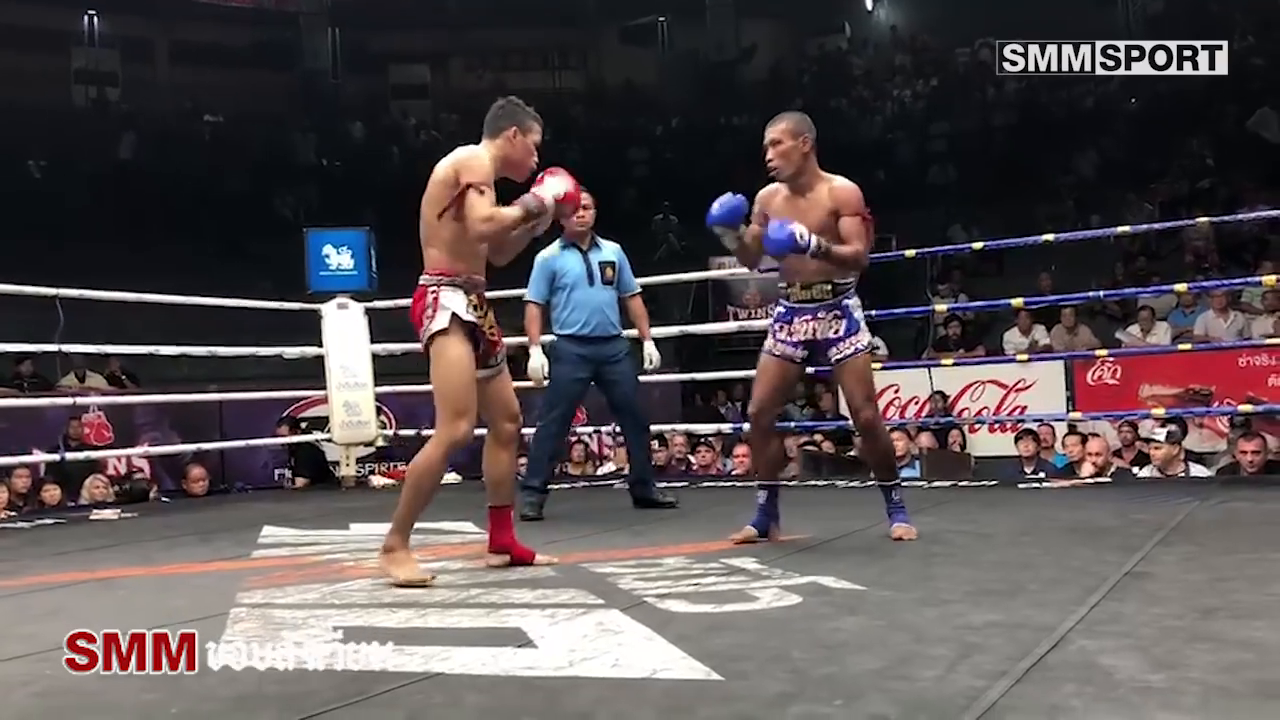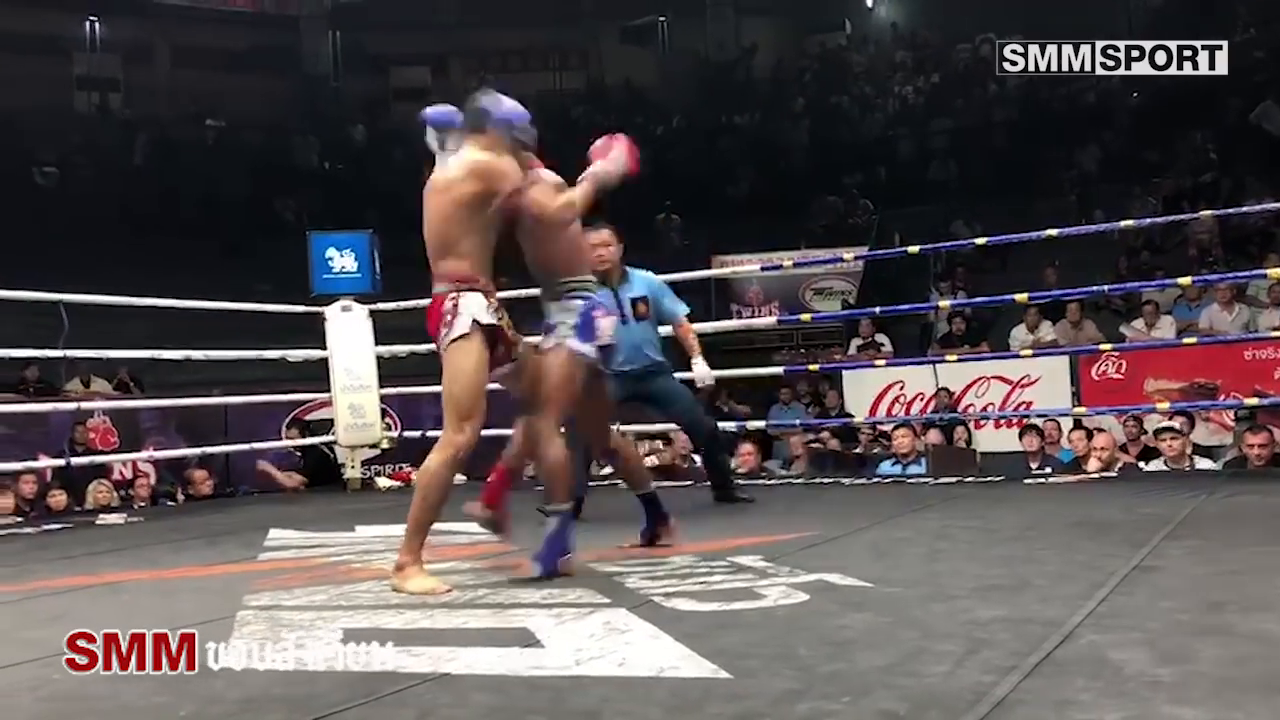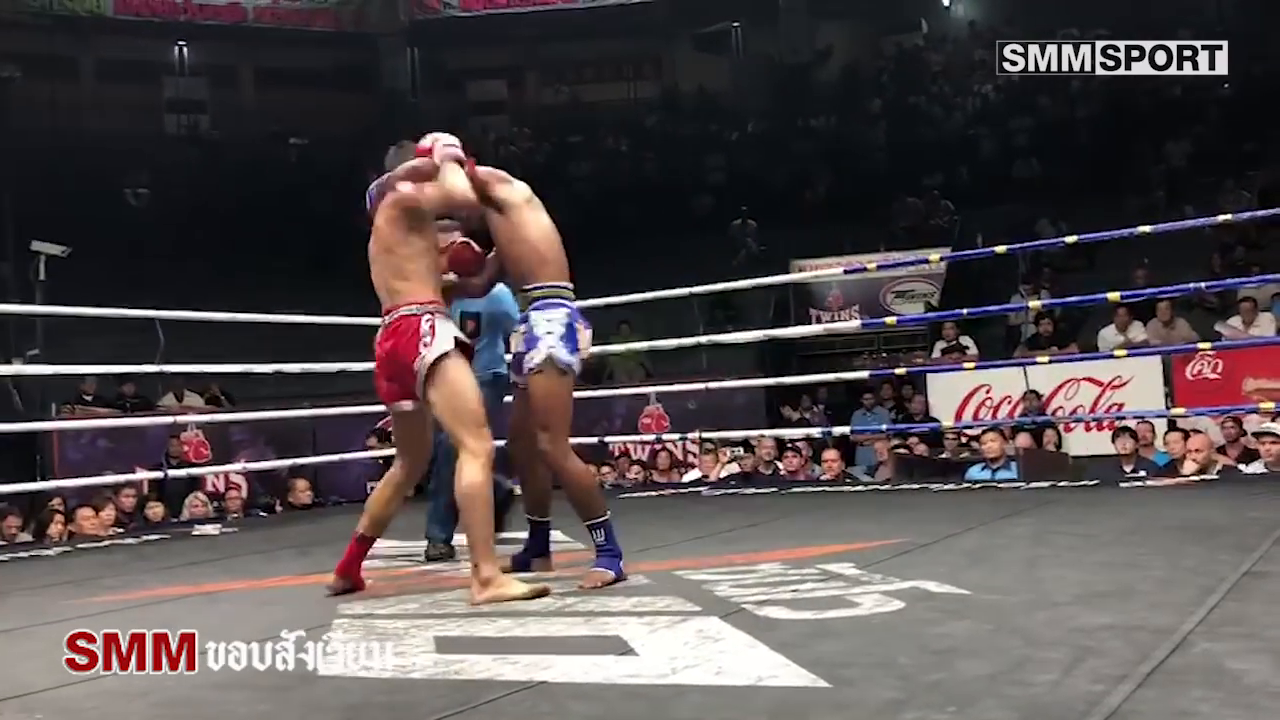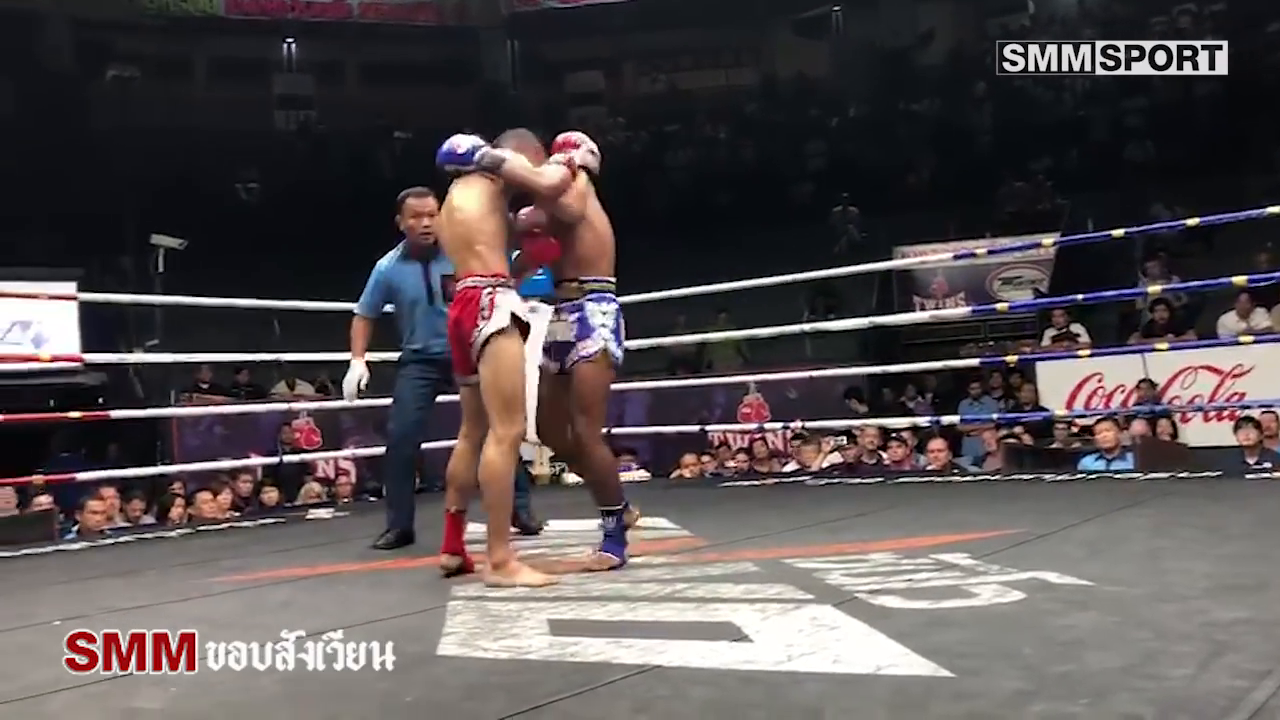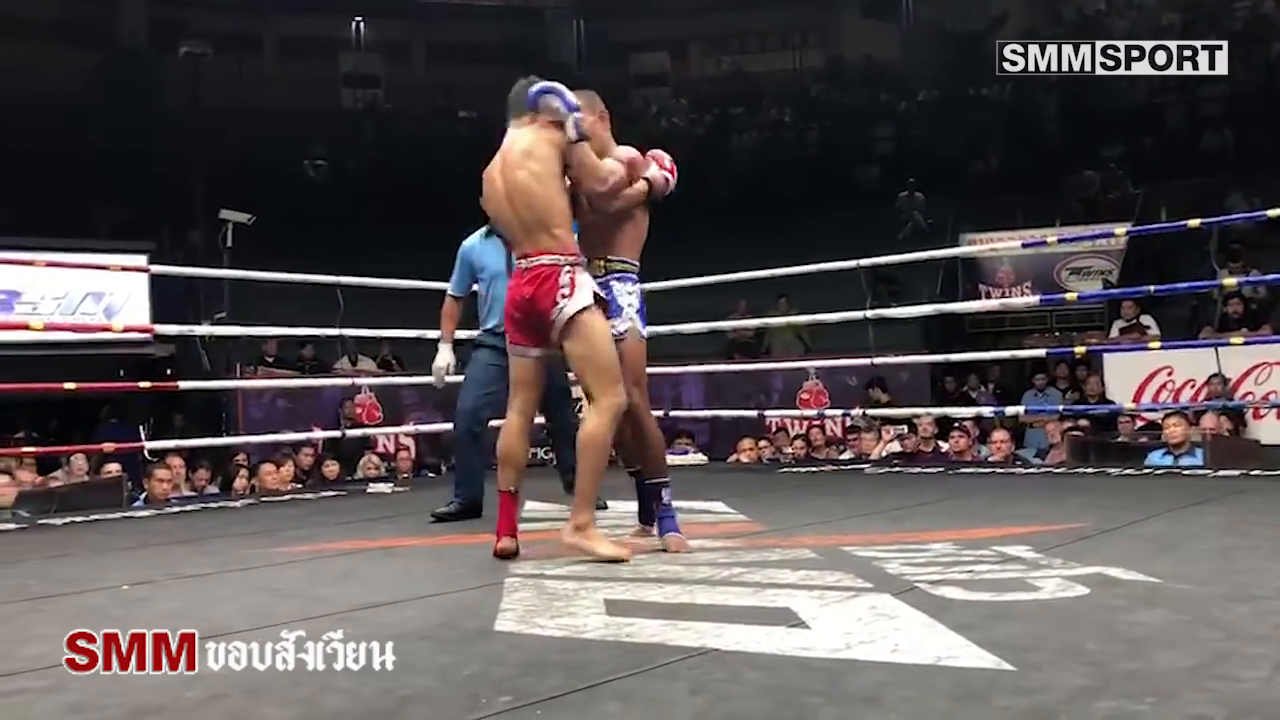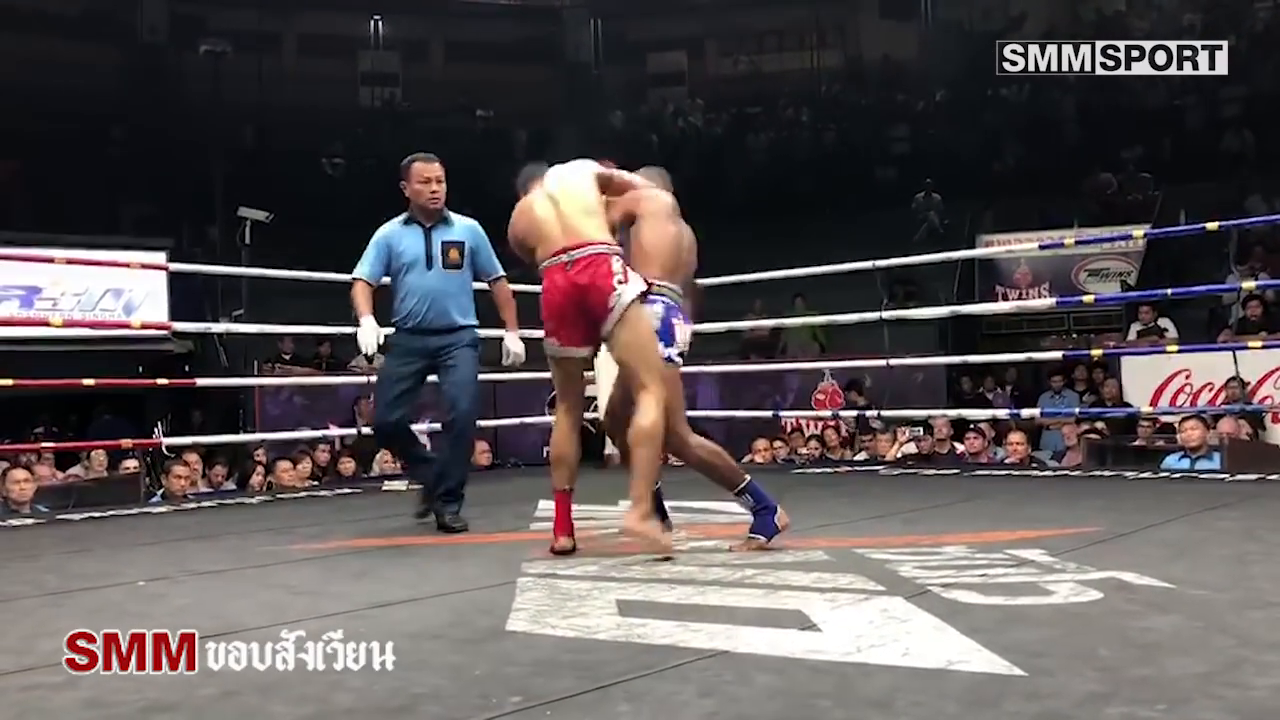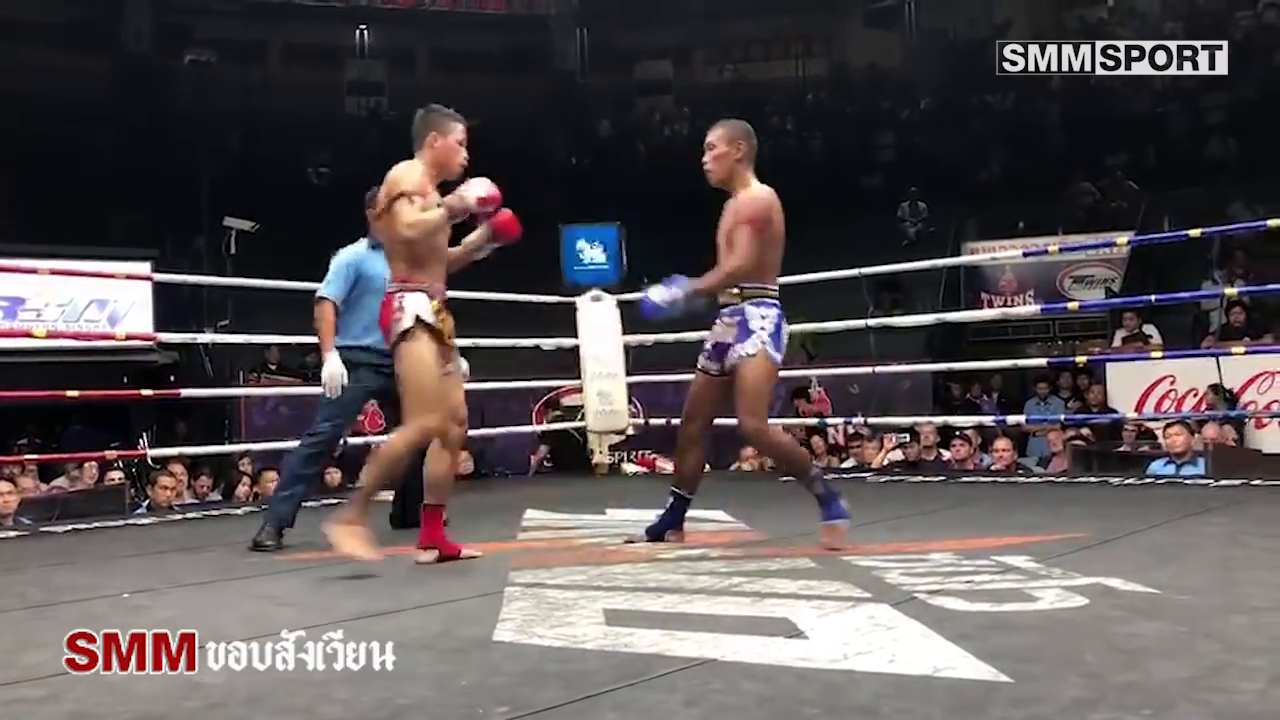
dt=0.7s
person 1, frame 1
left shoulder: (477, 172)
right shoulder: (472, 159)
left elbow: (496, 253)
right elbow: (484, 224)
left wrist: (537, 216)
right wrist: (538, 204)
left hip: (471, 306)
right hip: (446, 303)
left knee: (505, 423)
right knee: (455, 430)
left ankle: (502, 543)
right ankle: (395, 546)
person 1, frame 2
left shoulder: (452, 165)
right shoulder: (488, 164)
left hip: (474, 308)
right hip: (464, 308)
right knee: (460, 436)
right ankle: (407, 563)
person 1, frame 3
left shoulder: (386, 228)
right shoulder: (402, 197)
right elbow: (460, 197)
right wrist: (450, 161)
left hip: (393, 341)
right hip: (425, 332)
left knee: (409, 464)
right knee: (476, 447)
left ankle: (348, 570)
right ankle: (486, 576)
person 1, frame 4
left shoulder: (453, 200)
right shoulder: (488, 169)
left wrist: (526, 259)
left hip: (464, 308)
right hip: (489, 302)
left knee: (473, 432)
right knee: (507, 430)
left ankle: (452, 548)
right ankle: (500, 559)
person 1, frame 5
left shoulder: (489, 173)
right shoulder: (548, 135)
right elbow: (599, 183)
left hip: (521, 285)
right hip: (561, 279)
left knee: (520, 410)
right knee: (609, 399)
left ankle: (506, 531)
right ankle: (581, 523)
person 1, frame 6
left shoulder: (518, 218)
right shoulder: (581, 169)
right elbow: (643, 190)
left hip: (558, 287)
right hip: (605, 271)
left knee: (567, 410)
right knee: (653, 391)
left ankle: (563, 529)
right ankle: (641, 510)
person 1, frame 7
left shoulder: (436, 185)
right shoulder: (407, 175)
right elbow: (408, 231)
left wrist: (482, 237)
right wrist: (455, 207)
left hip: (434, 314)
right hip: (409, 309)
left knee: (455, 424)
right knee: (424, 424)
left ankle: (432, 538)
right ankle: (350, 519)
person 2, frame 1
left shoulder: (842, 193)
right shoulder: (767, 198)
left elbow: (861, 254)
right elbow: (751, 257)
left wrist: (812, 245)
right wrist: (730, 230)
left hip: (839, 310)
right hip: (792, 313)
left knee: (866, 419)
right knee: (760, 412)
left ankle: (896, 509)
right ankle: (766, 515)
person 2, frame 2
left shoulder: (540, 186)
right shoulder: (533, 190)
left hip: (576, 314)
right hip: (569, 314)
left knee: (541, 426)
right knee: (600, 437)
left ankle: (556, 545)
right ankle: (657, 520)
person 2, frame 3
left shoulder: (503, 187)
left hip: (551, 320)
right hip: (536, 324)
left knee: (552, 449)
right knee: (522, 444)
left ankle: (609, 554)
right ankle: (538, 546)
person 2, frame 4
left shoulder: (568, 174)
right shoulder: (540, 211)
left elbow: (541, 185)
left wrist: (497, 159)
left hip: (592, 311)
right hip: (566, 314)
left knee: (585, 431)
right knee: (552, 430)
left ankle: (614, 538)
right ankle: (617, 509)
person 2, frame 5
left shoulder: (629, 159)
left elbow: (607, 200)
left wrist: (589, 147)
left hip: (619, 288)
left knee: (634, 403)
left ankle: (667, 512)
right ankle: (649, 499)
person 2, frame 6
left shoulder: (651, 196)
right shoulder: (684, 234)
left elbow: (604, 224)
left hip: (652, 313)
right hip: (665, 315)
left knee: (675, 437)
right knee: (617, 422)
left ankle: (766, 511)
right ankle: (654, 512)
person 2, frame 7
left shoulder: (757, 198)
right shoulder: (734, 205)
left elbow: (738, 269)
left wrist: (683, 293)
right wrist: (687, 293)
left hip: (756, 318)
right hip: (728, 321)
left knee: (753, 425)
right knee: (691, 424)
left ankle: (831, 504)
right ankle: (671, 522)
person 3, frame 1
left shoulder: (614, 252)
right shoulder: (549, 259)
left elbow: (631, 298)
right elbow: (534, 306)
left wrist: (648, 340)
right wrist: (535, 351)
left hip: (614, 347)
right hip: (573, 349)
left knee: (635, 418)
right knee: (553, 422)
left ankle: (643, 487)
right ankle: (533, 493)
person 3, frame 2
left shoulder: (647, 283)
left elbow: (680, 323)
left wrist: (697, 360)
left hip: (654, 372)
right hip: (611, 376)
left knee: (702, 426)
left ankle: (723, 487)
person 3, frame 3
left shoulder: (491, 292)
left hip: (486, 383)
left knee: (450, 445)
right knee: (442, 451)
left ankle: (439, 535)
right ankle: (499, 495)
person 3, frame 4
right shoulder: (388, 268)
right elbow: (364, 315)
right wrist: (357, 361)
right hip: (419, 362)
right knee: (401, 438)
right ankle: (399, 525)
person 3, frame 5
right shoulder: (473, 247)
right elbow: (456, 296)
right wrist: (445, 345)
right hip: (492, 343)
left knee: (563, 419)
right knee: (468, 415)
right ankle: (466, 498)
person 3, frame 6
left shoulder: (468, 230)
right shoulder: (389, 235)
left elbow: (497, 281)
right elbow: (361, 281)
left wrist: (511, 331)
right wrist: (366, 320)
left hip: (458, 338)
right hip: (408, 340)
left knee: (460, 415)
right knee: (387, 421)
left ankle: (448, 502)
right ankle: (430, 478)
person 3, frame 7
right shoulder: (352, 257)
right elbow: (325, 304)
right wrist: (331, 355)
left hip: (396, 364)
right hip: (358, 362)
right knee: (321, 435)
right ankle: (276, 521)
